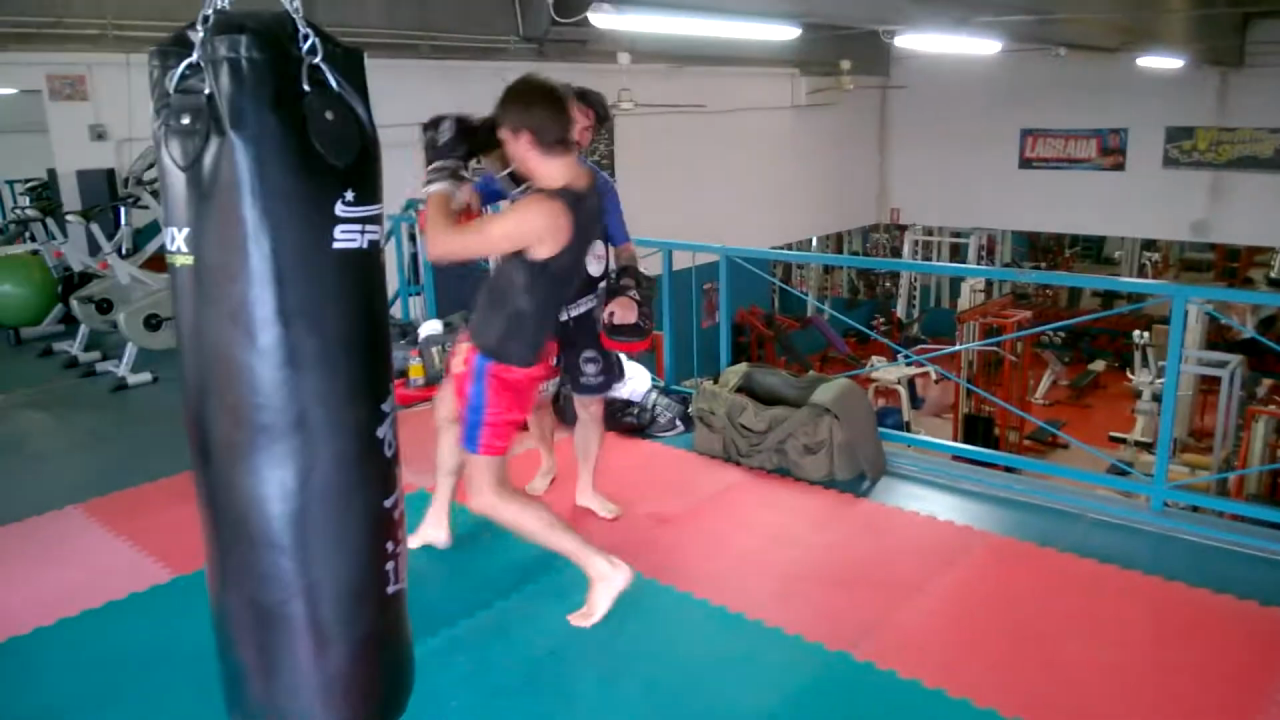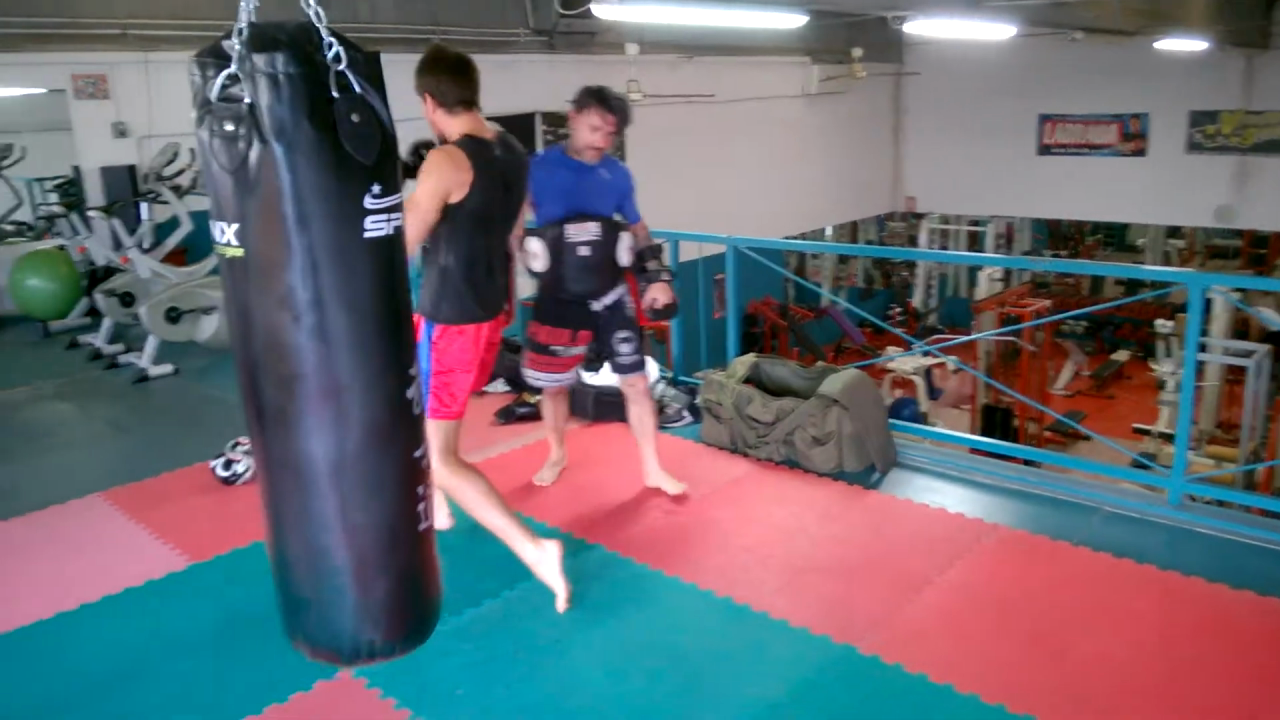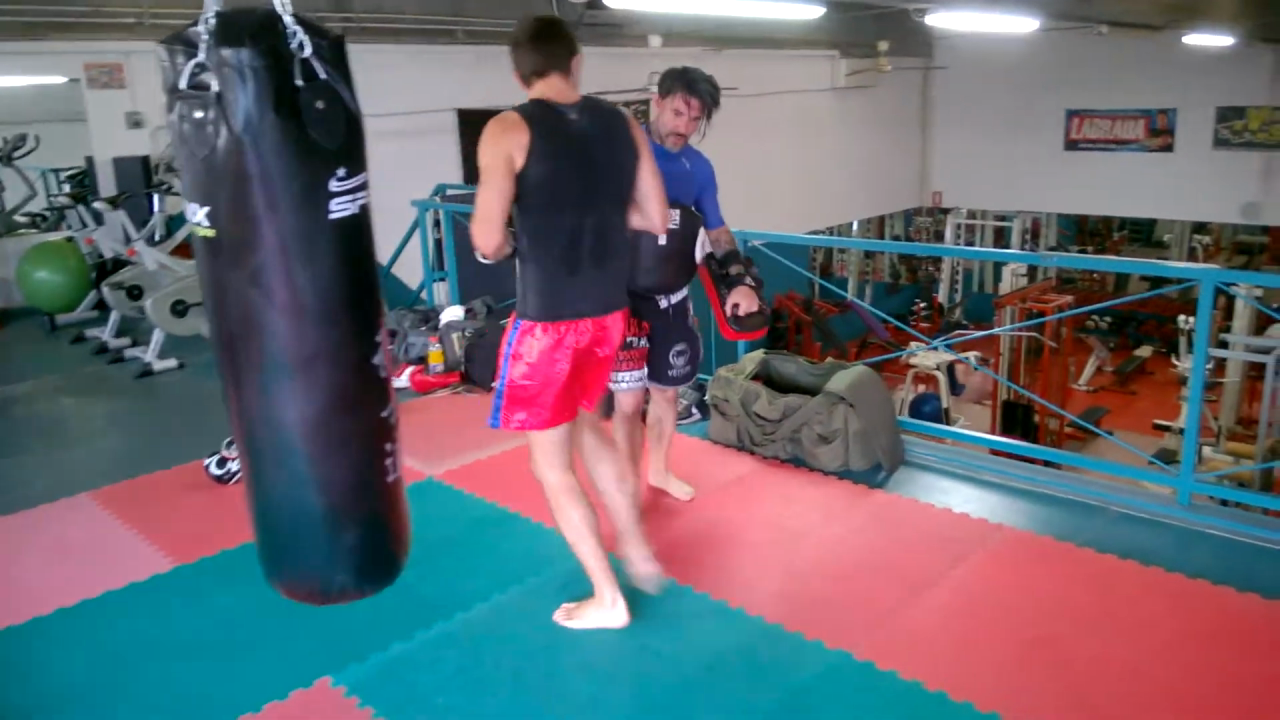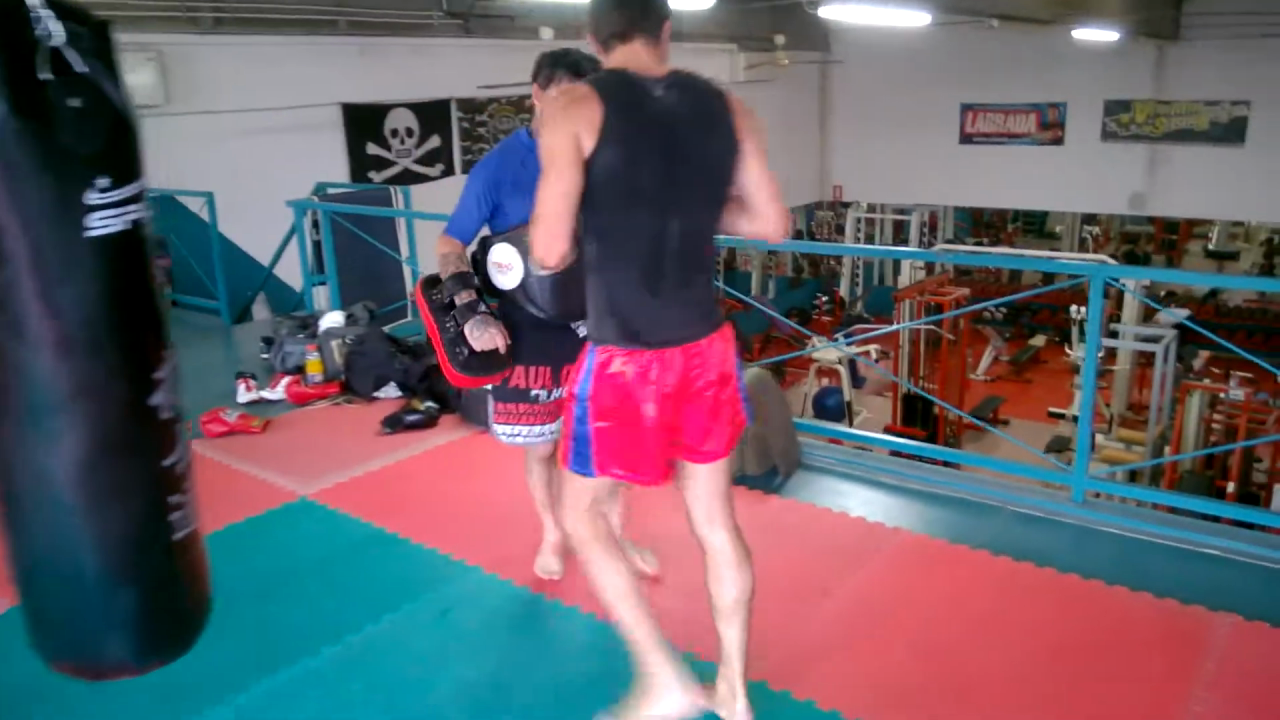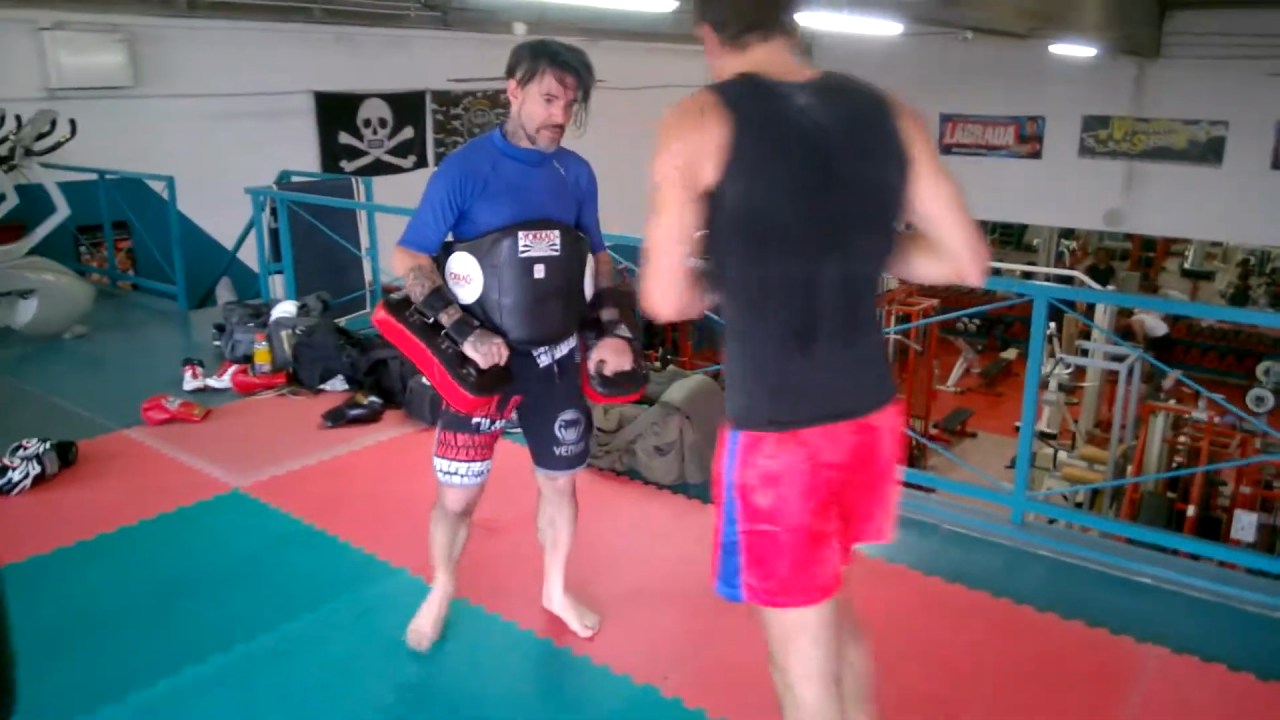
dt=0.5s
person 1, frame 1
left shoulder: (542, 214)
right shoulder: (585, 187)
left elbow: (439, 247)
left wrist: (441, 169)
left hip: (502, 358)
right hip: (498, 337)
left knee: (489, 492)
right knee: (448, 413)
left ankle: (603, 570)
right ankle: (437, 522)
person 1, frame 2
left shoulder: (446, 162)
right shoulder: (513, 153)
left elbow: (402, 248)
left wrist: (402, 207)
left hip: (450, 323)
right hip: (490, 316)
left knee: (441, 458)
right knee: (428, 417)
left ankle: (533, 548)
right ankle: (435, 507)
person 1, frame 3
left shoulder: (508, 131)
right shoulder: (623, 124)
left elbow: (487, 243)
right elbow: (655, 221)
left wrist: (506, 238)
left hip: (545, 322)
right hip: (609, 315)
left knee: (553, 466)
right knee: (587, 430)
left ankle: (607, 599)
right ankle: (636, 547)
person 1, frame 4
left shoulder: (577, 107)
right shoulder: (721, 106)
left elbow: (547, 252)
right elbow: (771, 223)
left wrist: (592, 229)
left hip: (626, 355)
right hip: (708, 343)
left knee: (584, 515)
right knee: (714, 518)
person 1, frame 5
left shoulder: (700, 123)
right shoulder: (888, 116)
left elbow: (665, 300)
right elbow: (968, 264)
left hip: (774, 433)
right hip: (871, 417)
right knee: (827, 616)
person 2, frame 1
left shoulder: (599, 186)
left elbow: (623, 249)
left wrist: (627, 295)
left hip: (582, 313)
left knee: (592, 407)
right knee: (537, 401)
left ankle: (586, 488)
right ankle: (547, 465)
person 2, frame 2
left shoulder: (618, 175)
right shoulder: (538, 171)
left elbow: (636, 227)
left wrist: (657, 276)
left hip: (610, 297)
right hip: (559, 300)
left knee: (637, 384)
right knee: (553, 386)
left ankle: (652, 468)
right ankle: (556, 456)
person 2, frame 3
left shoulder: (698, 167)
left elbow: (717, 231)
left wrist: (741, 281)
left hip: (672, 297)
right hip: (624, 296)
left knee: (666, 393)
right knee: (629, 401)
left ankle: (659, 470)
right ankle: (630, 483)
person 2, frame 4
right shoulder: (500, 165)
right elbow: (450, 247)
right wrist: (473, 314)
right hip: (530, 331)
right knee: (541, 446)
left ankle: (617, 538)
right ankle: (553, 534)
person 2, frame 5
left shoulder: (577, 173)
right shoulder: (465, 168)
left elbow: (596, 259)
right elbow: (408, 258)
left wrist: (611, 330)
right wrist: (463, 332)
left hip: (555, 354)
right hip: (486, 355)
left knee: (560, 484)
right knee: (457, 498)
left ankle: (555, 591)
right ankle: (441, 585)
